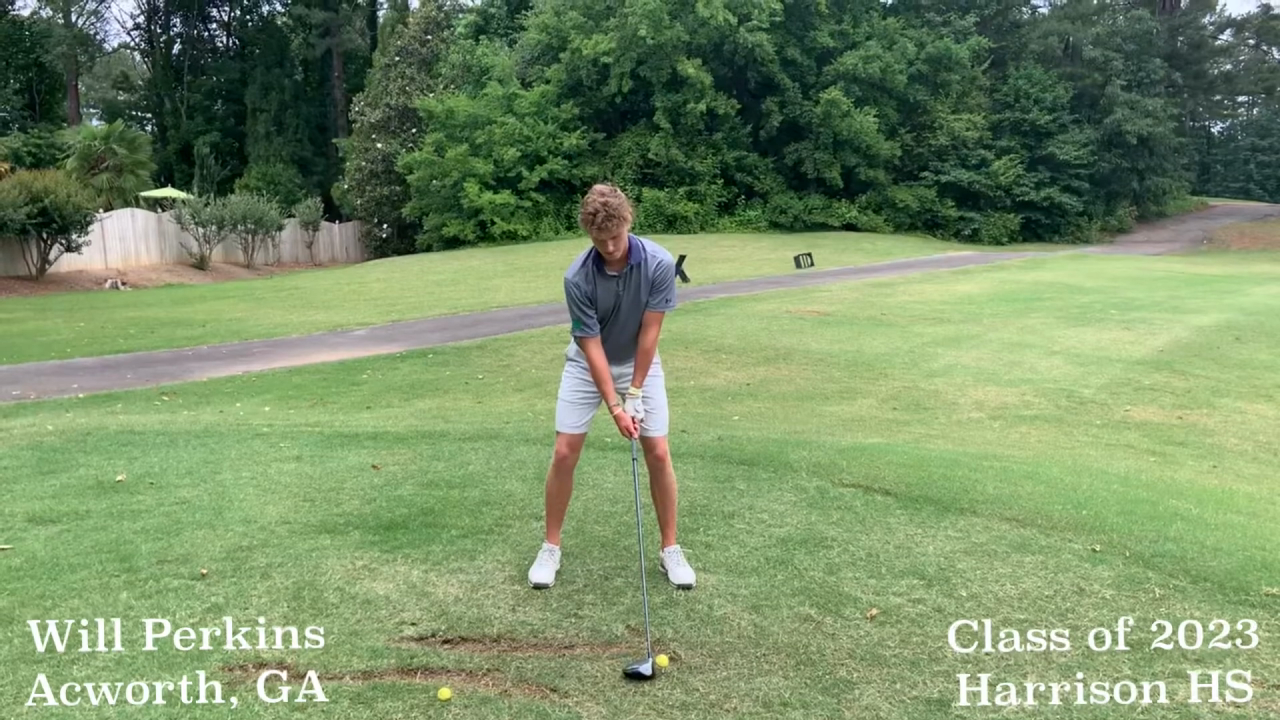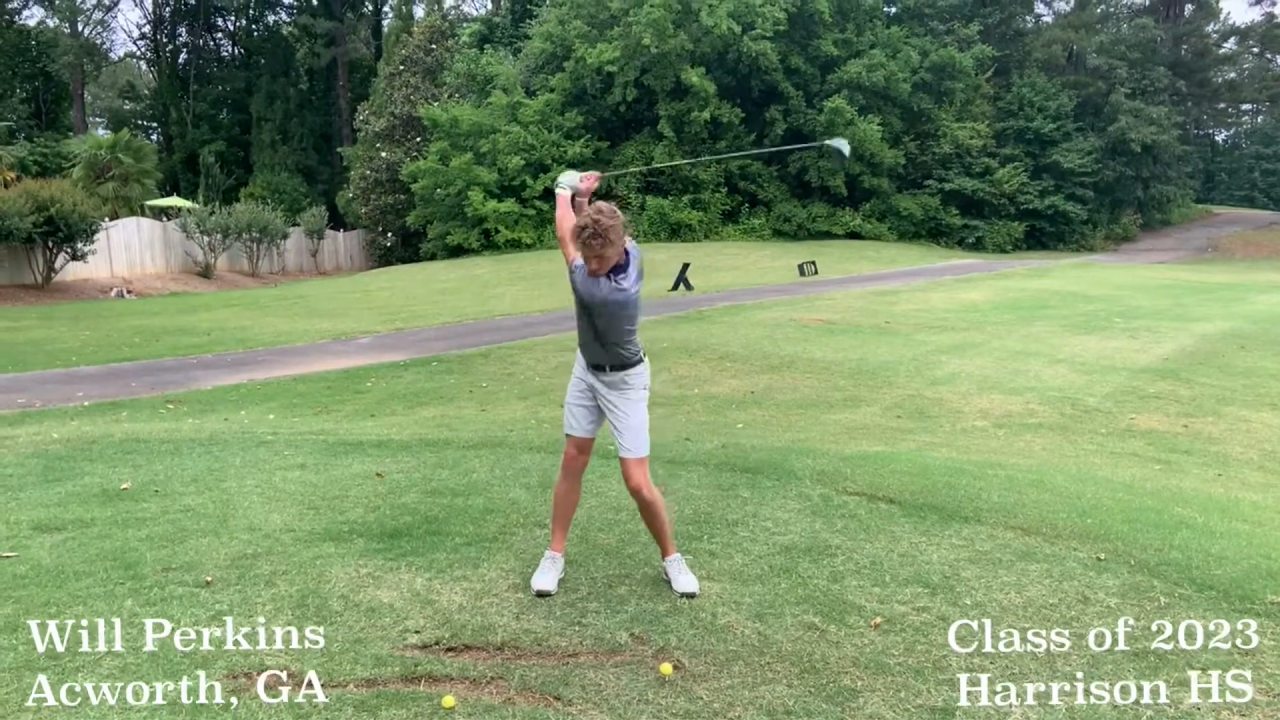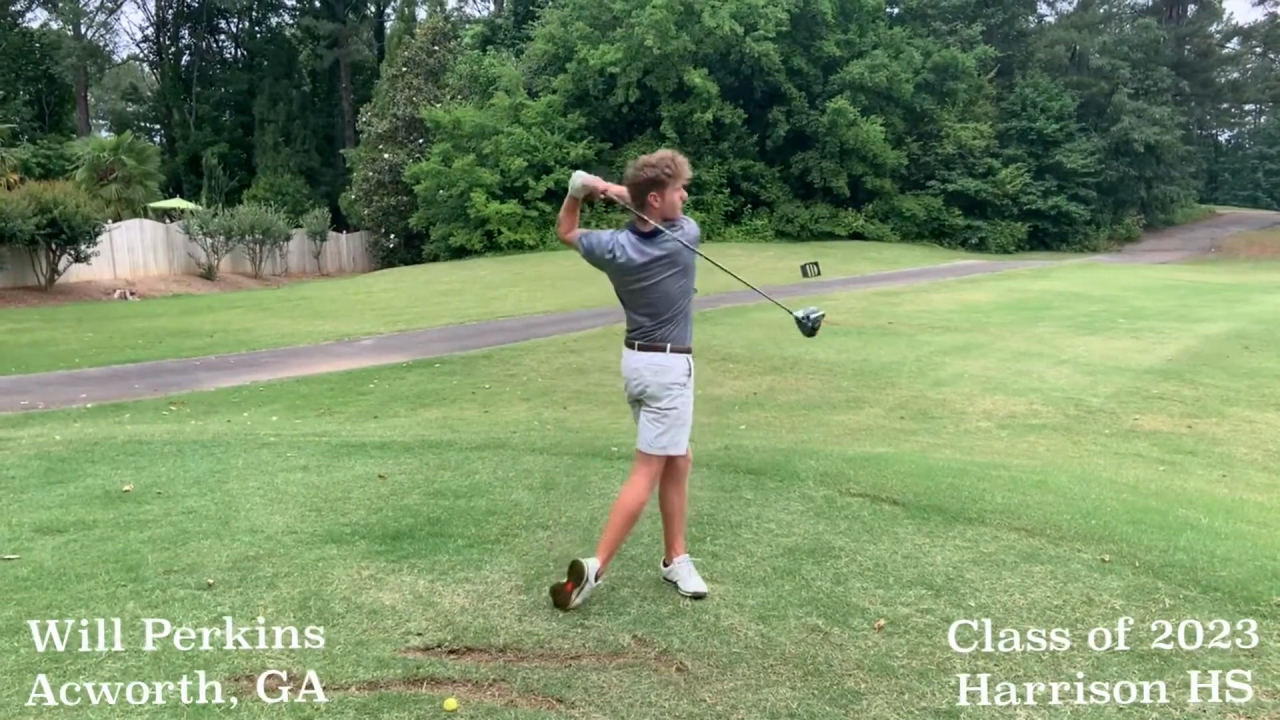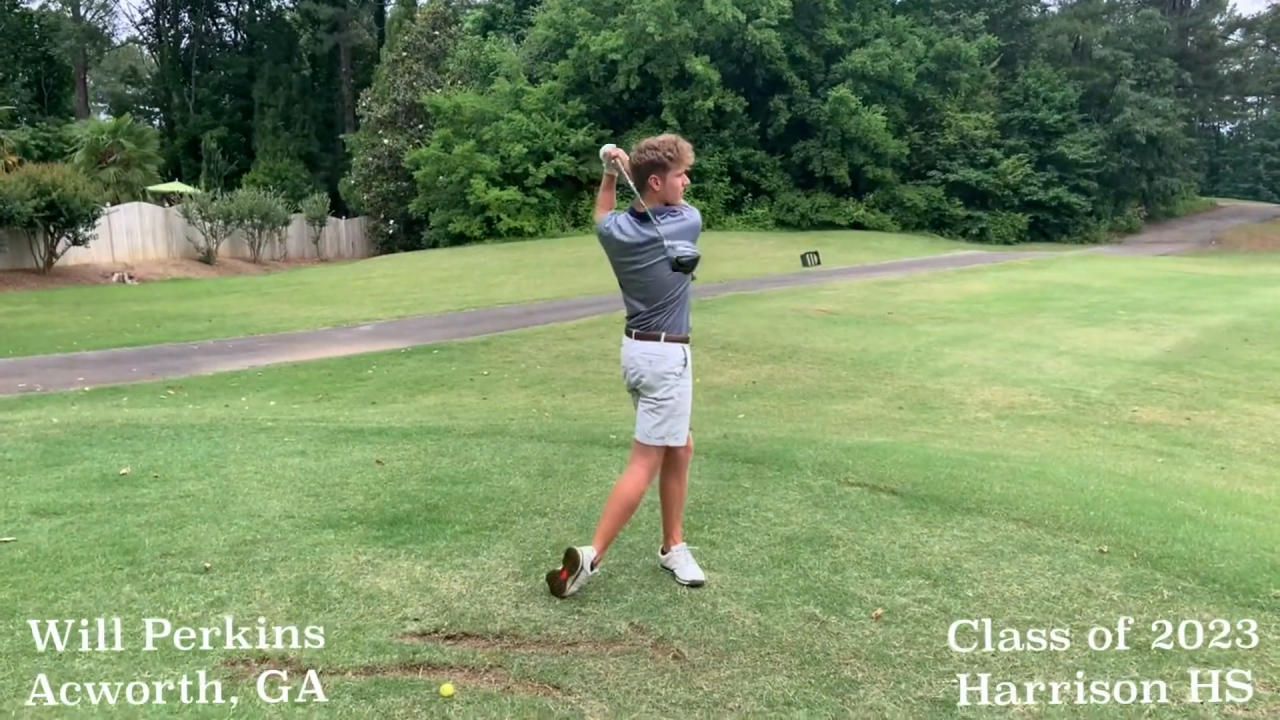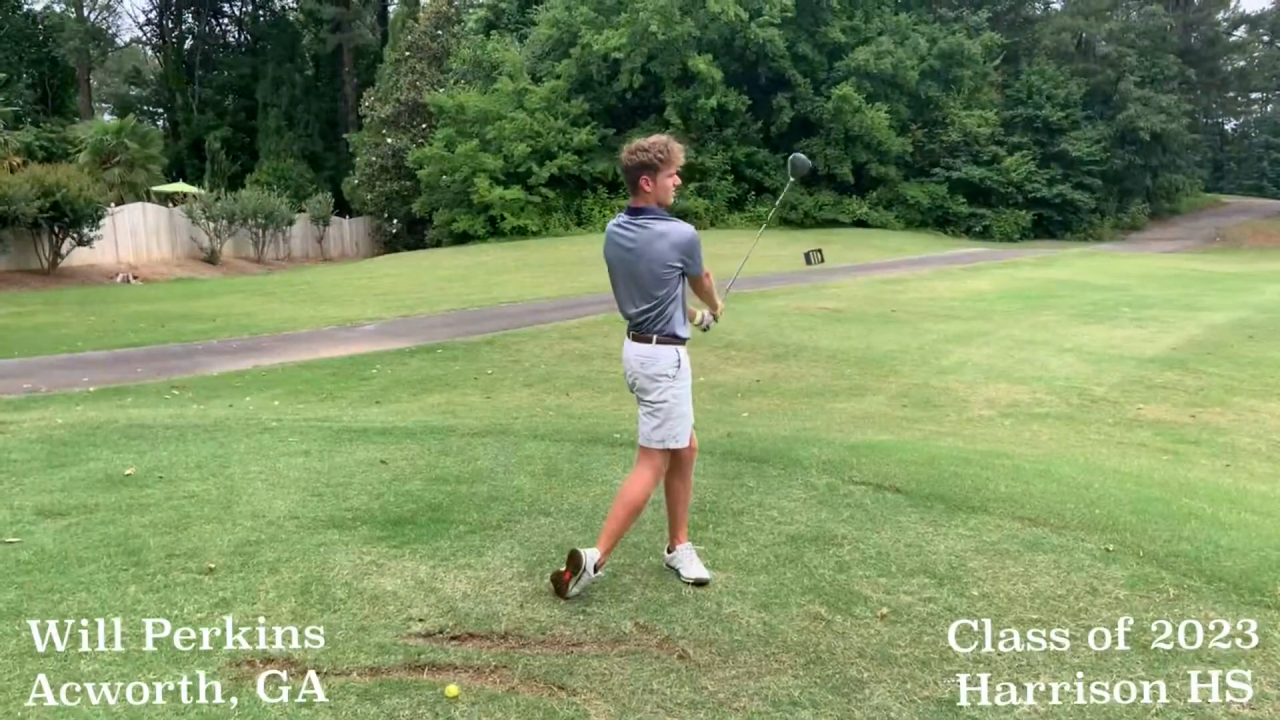
dt=1s
person 1, frame 1
left shoulder: (659, 263)
right shoulder: (577, 277)
left elbow: (649, 332)
right elbow: (592, 345)
left wrist: (635, 392)
right wrist: (614, 406)
left hip: (641, 364)
right hip: (587, 364)
left knee: (658, 454)
right knee: (564, 454)
left ankle: (670, 549)
right ankle: (551, 547)
person 1, frame 2
left shoulder: (606, 293)
right shoulder: (623, 248)
left elbow: (568, 242)
right elbow: (578, 241)
left wrist: (563, 192)
right wrist: (579, 197)
left hip: (622, 380)
right hip: (588, 367)
left knee: (637, 481)
right knee: (573, 460)
left ankle: (671, 557)
right ankle: (555, 553)
person 1, frame 3
left shoulder: (612, 248)
right shoulder: (685, 235)
left elbow: (566, 232)
right elbow: (655, 207)
left wrist: (577, 191)
right wrist: (610, 189)
left hip: (636, 361)
right hip: (668, 366)
left knee: (678, 462)
right knee: (647, 472)
left ankle: (676, 558)
right ankle: (594, 567)
person 1, frame 4
left shoulder: (614, 230)
right shoulder: (687, 224)
right elbow: (677, 207)
left wrist: (610, 170)
right wrist: (632, 165)
left hip: (636, 348)
right hip: (666, 355)
left knee: (679, 449)
right knee: (645, 463)
left ankle: (673, 546)
right ankle: (590, 556)
person 1, frame 5
left shoulder: (614, 232)
right shoulder: (680, 236)
right elbow: (703, 284)
right wrist: (714, 309)
left hip: (639, 349)
right hip: (662, 357)
left knee: (684, 449)
right knee: (651, 465)
left ankle: (678, 545)
right ankle: (593, 559)
